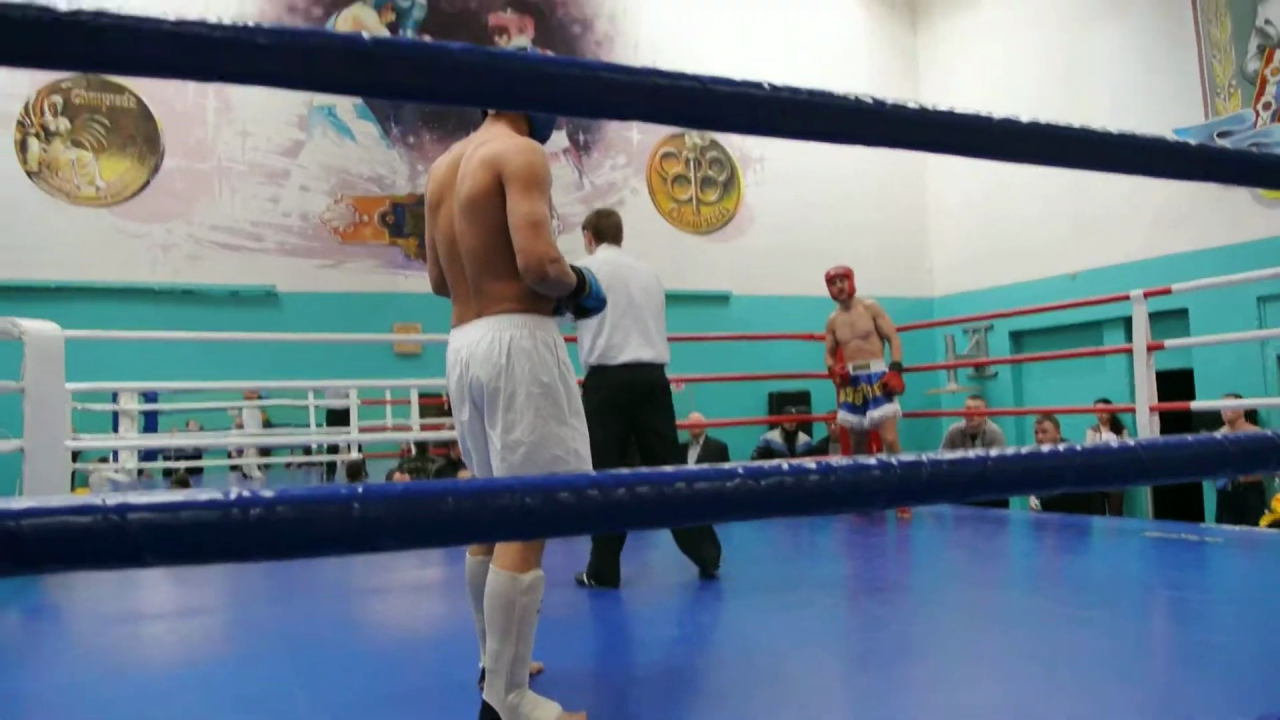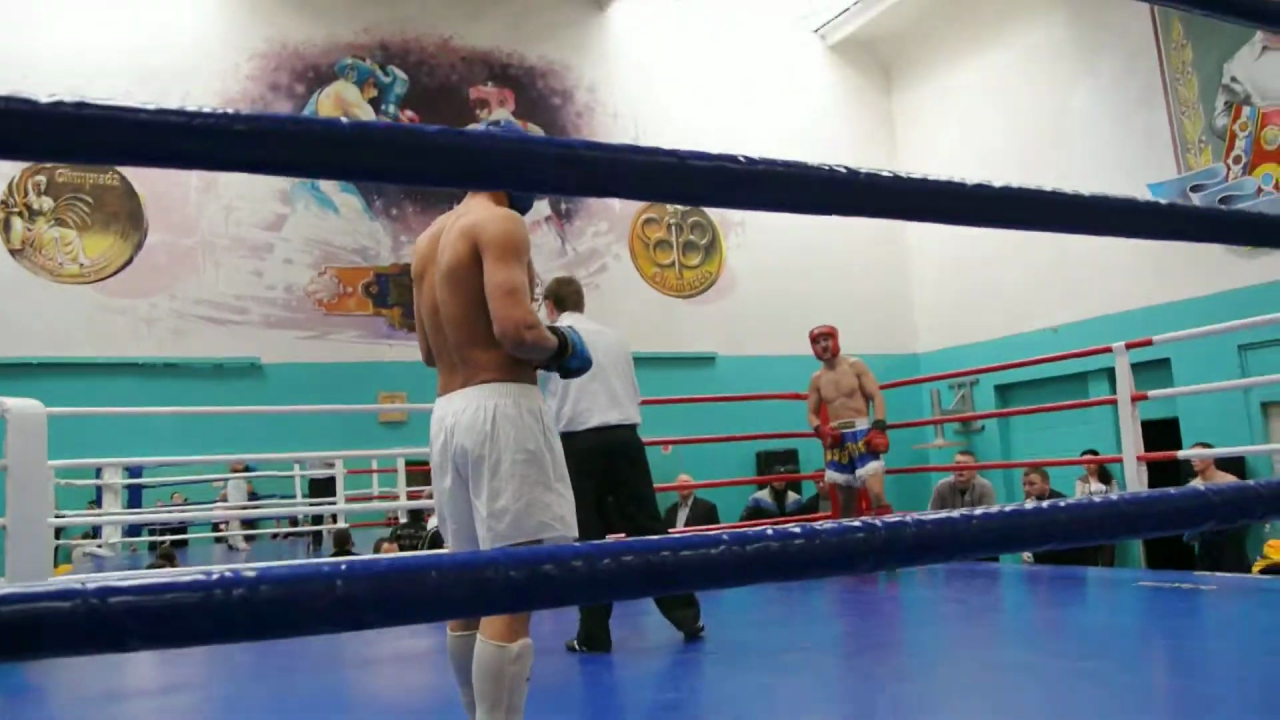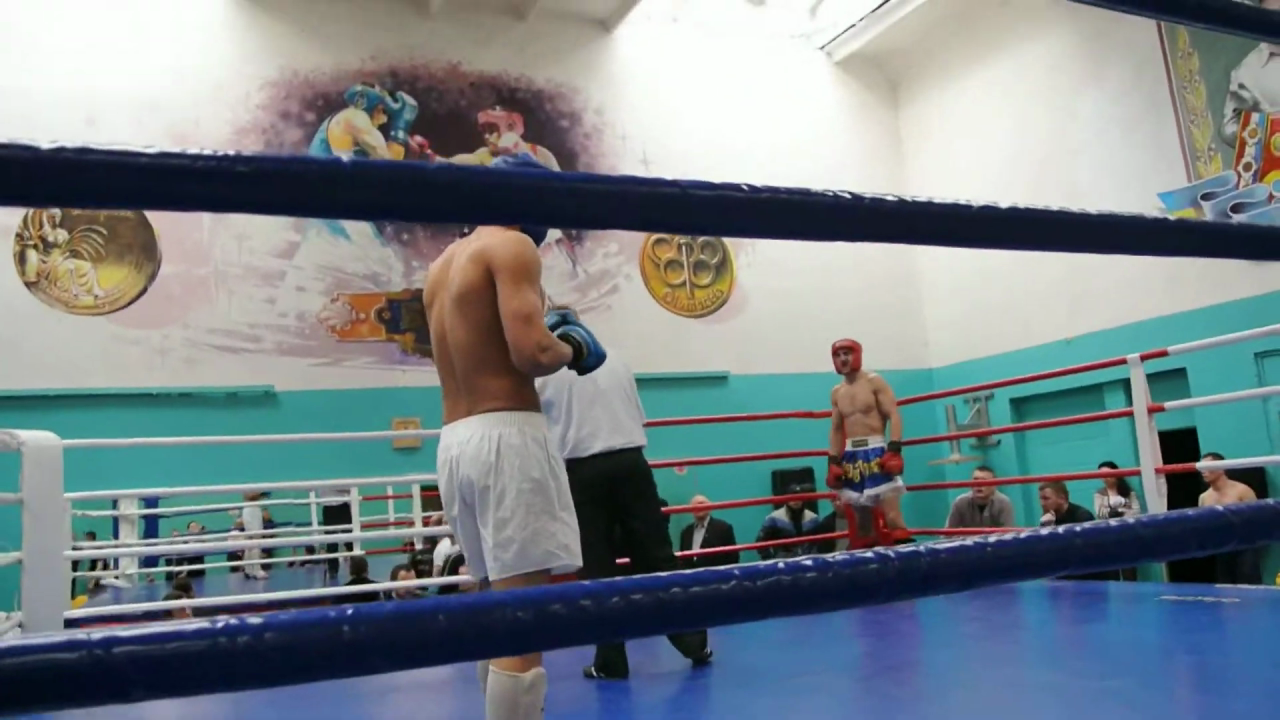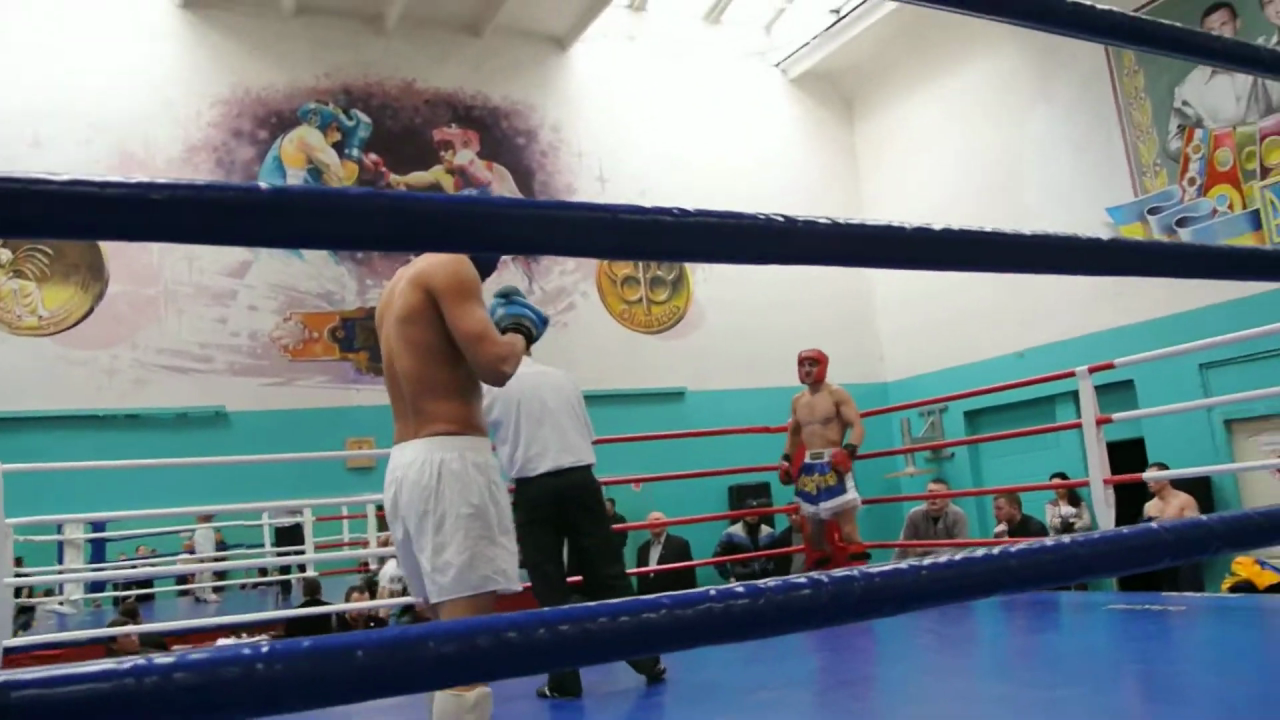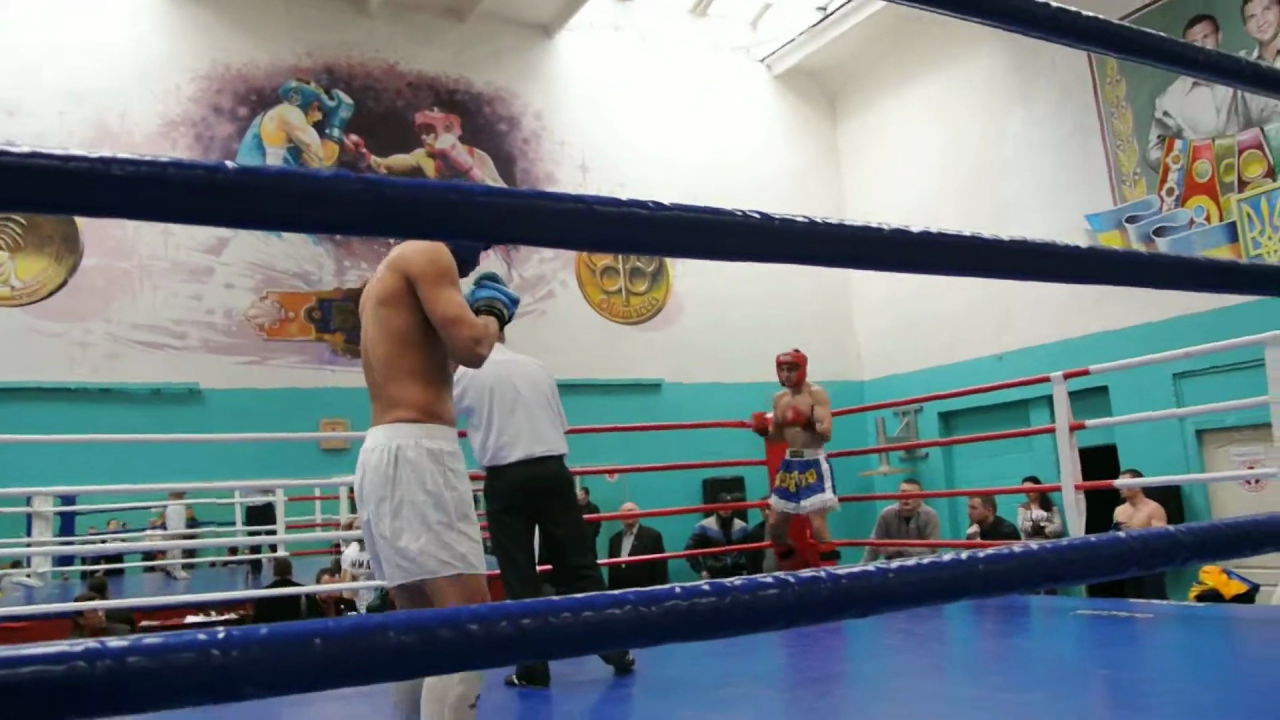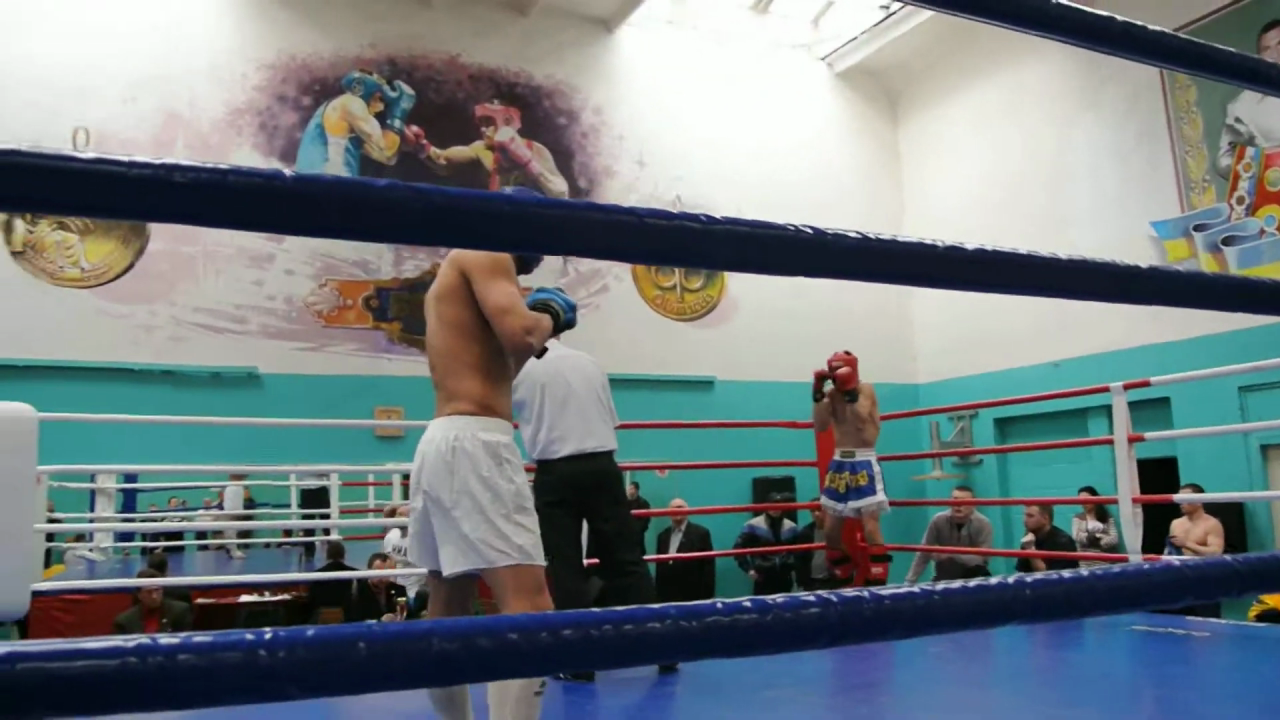
dt=0.2s
person 1, frame 1
left shoulder: (444, 166)
right shoulder: (521, 153)
right elbow: (539, 263)
right wrist: (578, 285)
left hip: (464, 344)
right hip: (518, 341)
left ankle: (496, 662)
person 1, frame 2
left shoulder: (428, 240)
right shoulder: (500, 223)
right elbow: (515, 328)
right wrist: (559, 344)
left hip: (449, 414)
right hip: (503, 409)
person 1, frame 3
left shoulder: (441, 266)
right shoulder: (512, 246)
right elbow: (532, 352)
left wrist: (550, 341)
right wrist: (573, 349)
left hip: (456, 443)
right hip: (508, 438)
person 1, frame 4
left shoulder: (398, 284)
right shoulder: (450, 267)
right elbow: (494, 367)
left wrist: (491, 325)
right wrist: (522, 331)
left hip: (405, 466)
right hip: (452, 461)
person 1, frame 5
left shoulder: (386, 274)
right shoulder: (426, 253)
right elbow: (472, 348)
left wrist: (469, 312)
right wrist: (493, 313)
left hip: (381, 451)
right hip: (417, 448)
person 1, frame 6
left shoulder: (454, 275)
right shoulder: (483, 253)
right elbow: (521, 336)
left wrist: (531, 319)
right wrist: (551, 316)
left hip: (443, 442)
right hip: (474, 442)
left knee: (447, 613)
right knee: (529, 612)
person 2, frame 1
left shoulder: (586, 269)
right shoulder: (648, 273)
left hip: (608, 378)
right hip: (651, 376)
left knee: (605, 475)
right knee: (670, 467)
left ankle: (603, 570)
right ankle: (706, 554)
person 2, frame 2
right shoulder: (614, 337)
left hip: (580, 444)
right hip: (624, 439)
left knee: (587, 540)
right knee: (648, 529)
left ankle: (593, 634)
right ankle: (687, 616)
person 2, frame 3
left shoulder: (548, 370)
right shoulder: (616, 361)
right elbow: (638, 416)
left hip: (584, 472)
right hip: (631, 463)
left knee: (596, 566)
right knee: (657, 556)
left ankle: (610, 661)
right ankle: (694, 643)
person 2, frame 4
left shoulder: (494, 388)
right shoulder: (564, 378)
right elbow: (587, 436)
left hip: (534, 490)
right hip: (580, 480)
left knee: (549, 586)
right knee: (608, 574)
left ankle: (564, 677)
right ankle: (647, 659)
person 2, frame 5
left shoulder: (466, 375)
right shoulder: (538, 367)
right elbow: (561, 424)
left hip: (506, 479)
right hip: (552, 470)
left knee: (519, 577)
right knee: (579, 565)
left ankle: (533, 667)
right ankle: (615, 649)
person 2, frame 6
left shoulder: (521, 366)
right shoulder: (590, 363)
right elbow: (611, 421)
left hip: (555, 471)
right hip: (601, 463)
left knee: (564, 566)
right knee: (625, 559)
person 3, frame 1
left shoulder: (872, 308)
right shoulder: (833, 321)
left elbow: (893, 340)
right elbow: (829, 353)
left wrist: (896, 371)
right wrist: (833, 369)
left hip: (877, 377)
right hip: (851, 382)
left knee: (889, 439)
person 3, frame 2
left shoulder: (855, 366)
right shoulder: (817, 379)
left elbow: (877, 397)
right elbow: (812, 413)
left wrist: (879, 429)
right wrist: (821, 430)
left hip: (861, 435)
right hip: (837, 440)
left knee: (876, 493)
right knee: (846, 503)
person 3, frame 3
left shoulder: (874, 381)
right shoulder: (836, 393)
left elbow: (894, 416)
right elbow: (836, 430)
left wrist: (894, 451)
right wrist: (833, 462)
left hip: (876, 453)
right hip: (851, 457)
left knee: (893, 517)
person 3, frame 4
left shoulder: (836, 393)
right shoulder: (798, 401)
left elbow: (858, 426)
right elbow: (793, 433)
left wrist: (848, 452)
right wrist: (786, 460)
left hip: (833, 466)
right hip: (809, 467)
left knee: (848, 532)
right knee: (813, 534)
person 3, frame 5
left shoulder: (816, 394)
right shoulder: (779, 398)
left elbow: (826, 429)
right elbow: (776, 435)
left wrist: (806, 422)
right wrist: (763, 429)
left hip: (813, 464)
right hip: (789, 465)
left knee: (819, 529)
right knee: (774, 528)
person 3, frame 6
left shoulder: (865, 389)
right shoulder: (832, 393)
left elbow: (861, 419)
right elbow: (820, 426)
left wrist: (849, 389)
right wrist: (818, 391)
left hip: (864, 464)
right hip: (838, 464)
left knee: (871, 531)
right knee: (831, 532)
right ankle: (844, 585)
